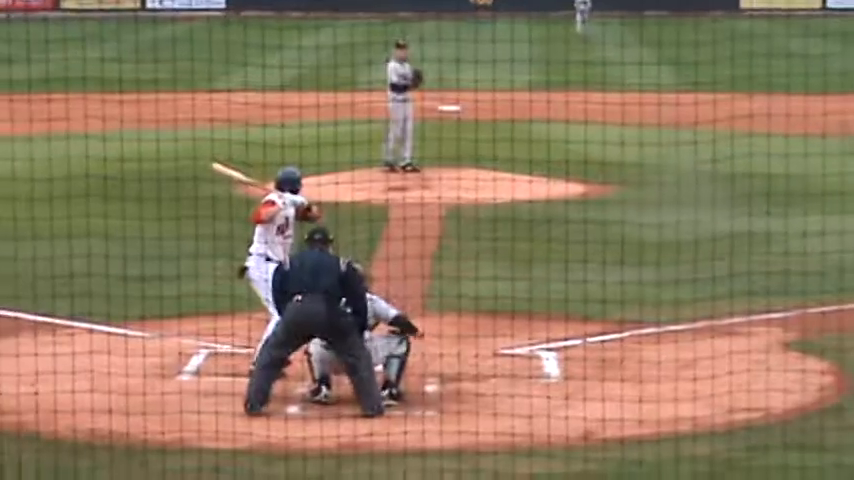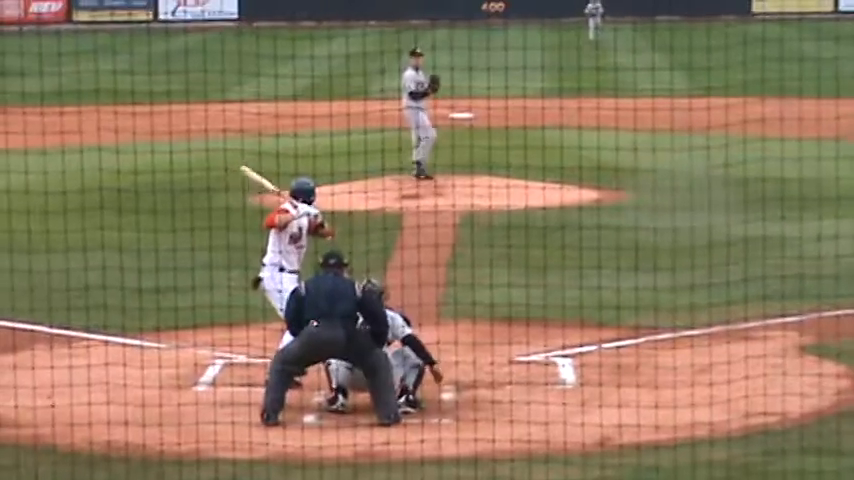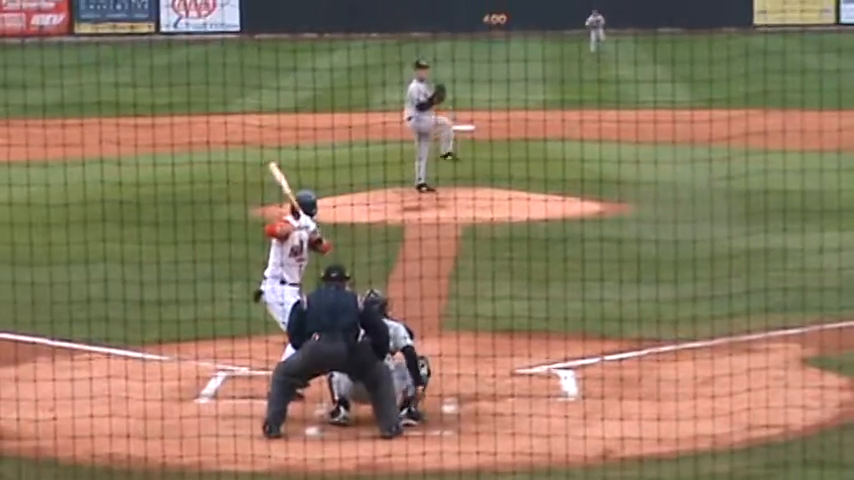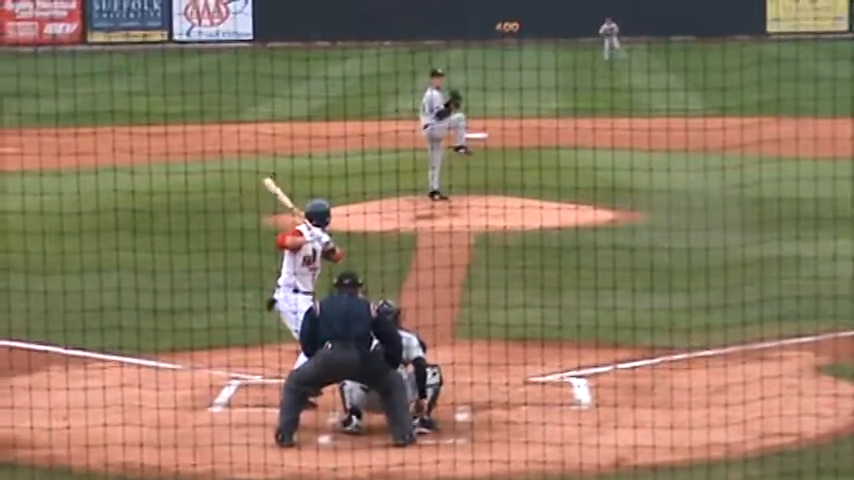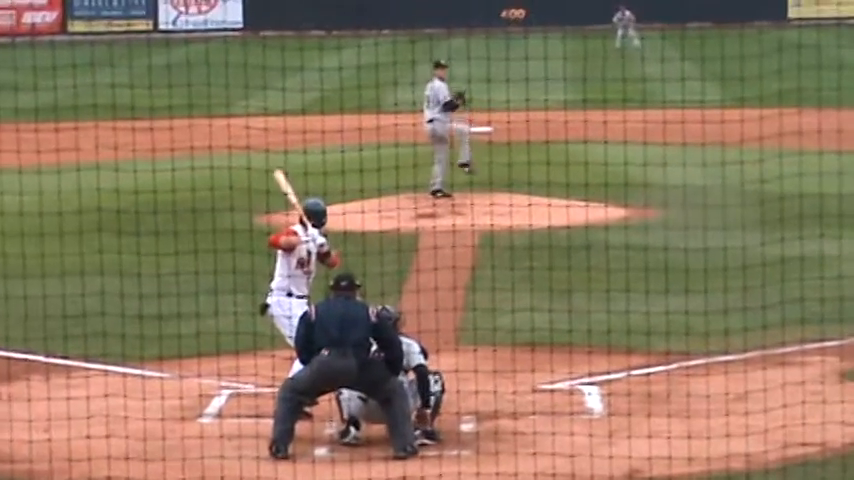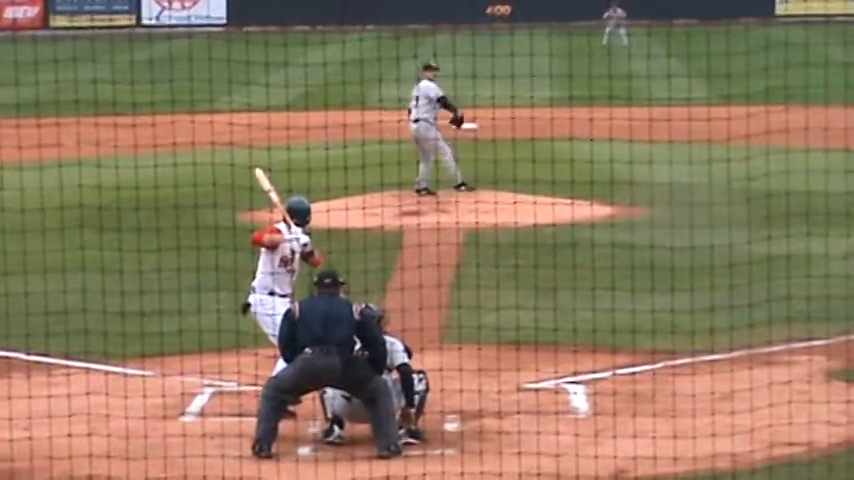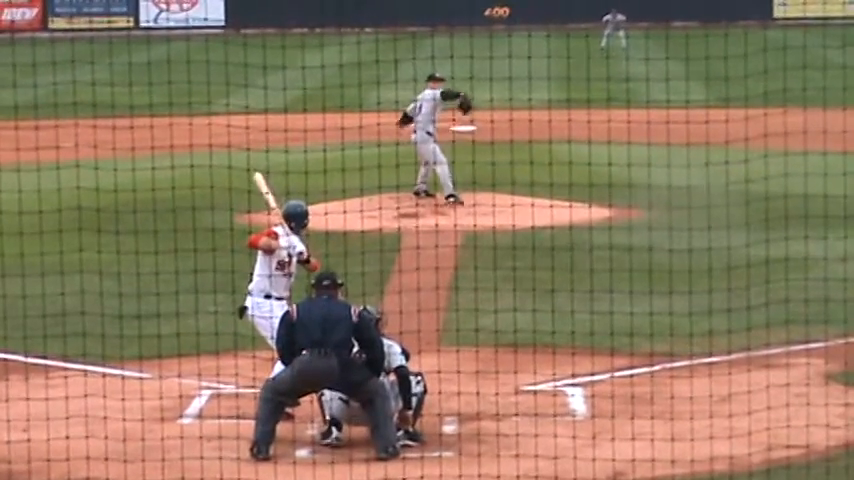
dt=0.2s
person 1, frame 1
left shoulder: (291, 206)
right shoulder: (272, 202)
left elbow: (314, 215)
right elbow: (257, 218)
left wrist: (303, 205)
right wrist: (282, 207)
left hip: (275, 268)
right hip: (262, 270)
right knee: (281, 315)
person 1, frame 2
left shoulder: (304, 216)
right shoulder: (286, 212)
left elbow: (327, 233)
right elbow: (270, 223)
left wrist: (318, 220)
right wrist: (297, 214)
left hip: (289, 277)
right hip: (277, 277)
person 1, frame 3
left shoulder: (305, 228)
right shoulder: (287, 225)
left elbow: (325, 248)
right elbow: (270, 230)
left wrist: (315, 234)
right wrist: (298, 226)
left hip: (289, 290)
right hip: (278, 290)
person 1, frame 4
left shoulder: (318, 237)
right shoulder: (300, 233)
left elbow: (338, 257)
right elbow: (281, 242)
left wrist: (328, 244)
right wrist: (309, 238)
left hip: (303, 298)
right hip: (291, 298)
person 1, frame 5
left shoulder: (314, 239)
right shoulder: (294, 234)
left elbow: (333, 262)
right elbow: (274, 241)
left wrist: (324, 247)
right wrist: (304, 239)
left hip: (298, 302)
right hip: (285, 302)
person 1, frame 6
left shoulder: (298, 236)
right shoulder: (277, 231)
left elbow: (317, 262)
right elbow: (257, 238)
left wrist: (307, 247)
right wrist: (287, 236)
left hip: (282, 301)
right hip: (267, 301)
person 1, frame 7
left shoulder: (296, 242)
right shoulder: (275, 235)
left elbow: (314, 266)
right elbow: (253, 241)
left wrist: (304, 256)
right wrist: (282, 245)
left hip: (279, 303)
right hip: (263, 304)
person 2, frame 1
left shoulder: (289, 263)
right shoulder: (341, 264)
left elbow: (278, 296)
right elbow: (358, 298)
right wrist: (359, 329)
left hip: (296, 312)
right hip: (328, 313)
left knee: (270, 353)
right knee: (357, 355)
left ankle: (253, 404)
right ankle: (372, 405)
person 2, frame 2
left shoulder: (304, 288)
right shoulder: (355, 288)
left elbow: (292, 321)
right elbow: (379, 320)
right wrist: (375, 345)
left hip: (313, 336)
right hip: (345, 337)
left knee: (281, 363)
right knee: (378, 364)
left ankle: (269, 414)
right ankle: (389, 414)
person 2, frame 3
left shoulder: (306, 300)
right shoulder: (356, 301)
left elbow: (294, 334)
right elbow: (380, 333)
right wrist: (377, 358)
left hip: (315, 350)
right hip: (347, 350)
left knee: (283, 375)
right knee: (380, 376)
left ankle: (272, 426)
right ankle: (390, 426)
person 2, frame 4
left shoulder: (318, 307)
right shoulder: (370, 308)
left elbow: (306, 342)
right elbow: (393, 341)
right wrist: (390, 366)
left hip: (327, 358)
right hip: (360, 359)
left knee: (295, 383)
right knee: (393, 384)
left ankle: (284, 435)
right ankle: (404, 435)
person 2, frame 5
left shoulder: (313, 312)
right shoulder: (369, 312)
left elbow: (302, 348)
right elbow: (393, 347)
right wrist: (390, 374)
left hip: (324, 365)
right hip: (358, 366)
left knee: (289, 392)
right knee: (394, 392)
left ankle: (279, 446)
right ankle: (404, 446)
person 2, frame 6
left shoulder: (297, 309)
right shoulder: (354, 310)
left elbow: (285, 346)
right elbow: (377, 345)
right wrist: (375, 372)
left hip: (307, 364)
right hip: (343, 364)
left knee: (272, 391)
right knee: (379, 391)
left ankle: (262, 446)
right ankle: (389, 445)
person 2, frame 7
left shoulder: (295, 311)
right shoulder: (353, 312)
left elbow: (283, 348)
right elbow: (375, 347)
right wrist: (373, 374)
left hip: (305, 366)
right hip: (341, 366)
left knee: (271, 393)
right knee: (377, 394)
left ankle: (260, 448)
right ankle: (387, 447)
person 3, frame 1
right shoulder: (371, 299)
right elbow: (399, 321)
right wrist: (414, 331)
left hip: (330, 357)
left knee: (313, 345)
right knee: (400, 339)
left ankle: (322, 387)
right ankle: (390, 390)
person 3, frame 2
right shoulder: (391, 315)
right elbow: (412, 343)
right wrist: (432, 364)
left hip: (349, 377)
left ankle: (339, 396)
right ankle: (405, 398)
person 3, frame 3
right shoulder: (394, 326)
right elbow: (410, 354)
right wrist: (419, 384)
left hip: (353, 389)
right knee: (421, 364)
left ankle: (341, 408)
right ankle: (408, 410)
person 3, frame 4
right shoulder: (407, 337)
right elbow: (420, 366)
right wrist: (422, 397)
left hip: (367, 399)
right knee: (433, 372)
left ankle: (353, 417)
right ankle: (421, 419)
person 3, frame 5
right shoulder: (408, 344)
right elbow: (422, 374)
right wrist: (426, 407)
left hip: (365, 409)
right knee: (435, 379)
left ankle: (351, 428)
right ankle: (423, 430)
person 3, frame 6
right shoulder: (391, 342)
right elbow: (406, 373)
right wrist: (409, 406)
left hip: (349, 409)
right knee: (419, 378)
left ankle: (335, 427)
right ankle: (408, 428)
person 3, frame 7
right shoulder: (389, 345)
right elbow: (403, 375)
right wrist: (406, 409)
left hip: (346, 412)
right knee: (416, 380)
left ankle: (333, 429)
right ankle: (405, 431)
person 4, frame 1
left shoulder: (407, 66)
right shoulder: (392, 66)
right elbow: (393, 87)
left wrist: (414, 83)
right wrist: (409, 85)
left hip: (407, 102)
right hip: (397, 103)
left knee: (408, 133)
right knee: (394, 134)
left ankle: (406, 162)
right ankle: (388, 162)
person 4, frame 2
left shoulder: (420, 73)
right shoulder: (409, 74)
left elbow: (422, 91)
right elbow: (413, 95)
left wrist: (430, 88)
right wrist: (428, 91)
left hip: (420, 109)
right hip: (413, 110)
left knee: (419, 140)
right knee: (430, 135)
left ankle: (418, 170)
right ankle: (418, 161)
person 4, frame 3
left shoulder: (423, 85)
right shoulder: (415, 86)
left elbow: (425, 102)
right elbow: (421, 106)
left wrist: (434, 96)
right wrist: (435, 101)
left hip: (420, 122)
right hip: (418, 120)
left knee: (422, 154)
right knee: (446, 124)
left ankle: (420, 182)
right ankle: (446, 151)
person 4, frame 4
left shoulder: (431, 93)
right shoulder: (434, 94)
left elbow: (439, 110)
right elbow: (441, 114)
left wrist: (449, 103)
right wrist: (453, 106)
left hip: (431, 130)
right hip: (434, 128)
left knee: (436, 163)
right knee: (460, 117)
left ankle: (434, 191)
right ankle: (460, 146)
person 4, frame 5
left shoulder: (430, 85)
right shoulder: (440, 85)
right elbow: (448, 106)
left wrist: (454, 100)
right wrist: (459, 102)
left hip: (430, 125)
right hip: (439, 124)
left knee: (440, 158)
right knee: (465, 130)
left ankle: (436, 188)
right ankle: (464, 162)
person 4, frame 6
left shoulder: (417, 88)
right shoulder: (431, 86)
left elbow: (411, 110)
right elbow: (442, 101)
right wrist: (457, 112)
left hip: (416, 127)
right hip: (425, 126)
left knee: (426, 158)
right knee: (445, 152)
left ankle: (421, 186)
right ankle: (459, 183)
person 4, frame 7
left shoulder: (420, 98)
right shoulder: (433, 94)
left elbow: (408, 113)
right elbow: (445, 94)
left wrist: (402, 120)
right wrist: (461, 95)
left hip: (418, 136)
right hip: (424, 137)
left knee: (428, 163)
right knee: (441, 164)
left ankle: (420, 189)
right ankle: (450, 195)
